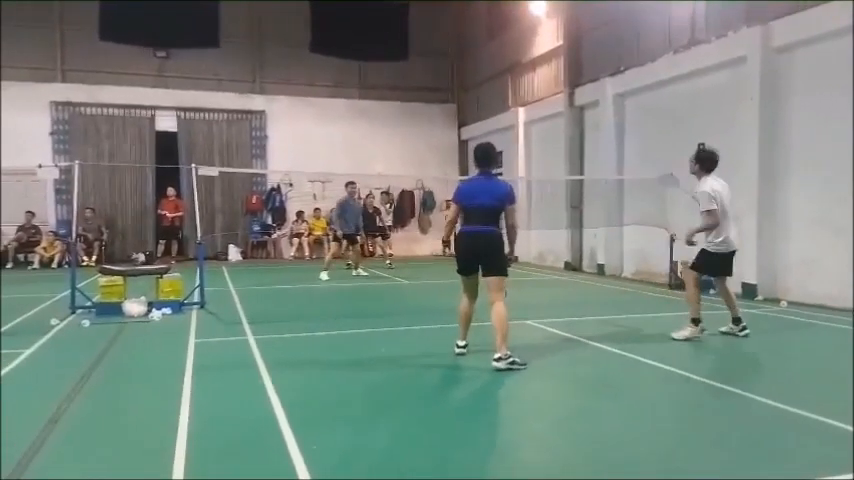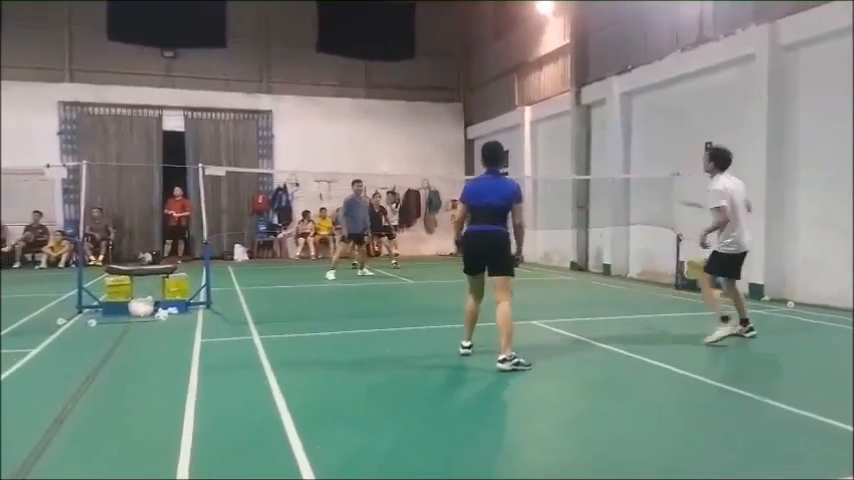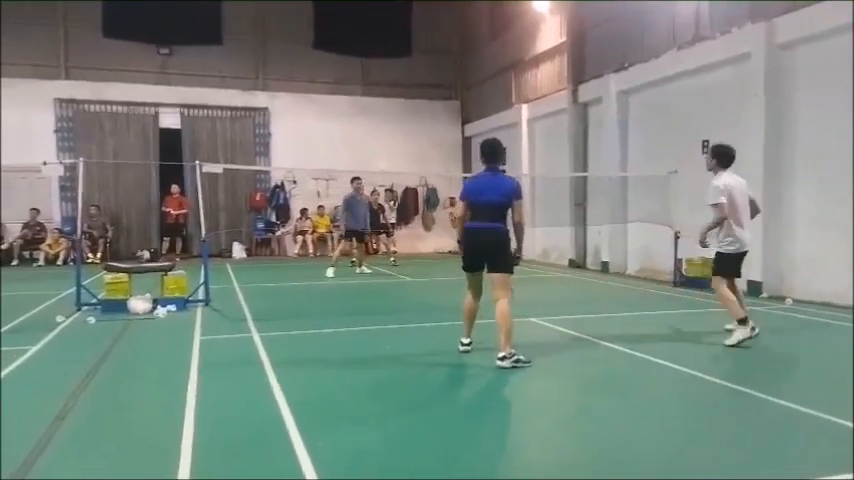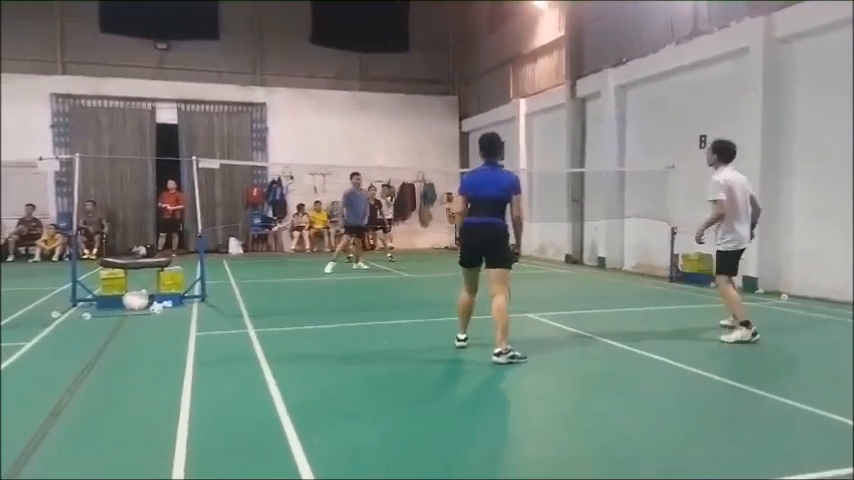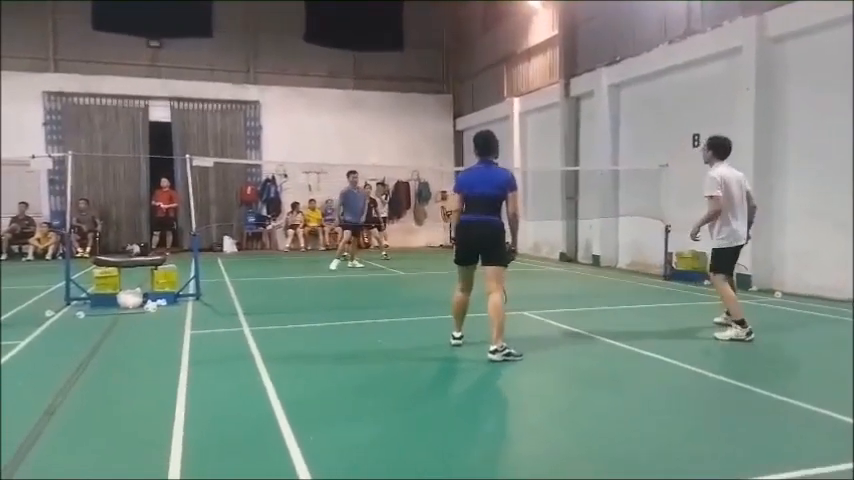
dt=0.1s
person 1, frame 1
left shoulder: (463, 187)
right shoulder: (505, 188)
left elbow: (452, 219)
right elbow: (511, 225)
left wrist: (445, 240)
right wrist: (511, 250)
left hip: (466, 241)
right hip: (491, 243)
left knee: (468, 294)
right knee: (497, 300)
left ankle: (461, 342)
right ankle: (501, 354)
person 1, frame 2
left shoulder: (471, 186)
right shoulder: (512, 187)
left elbow: (460, 219)
right elbow: (518, 224)
left wrist: (459, 242)
right wrist: (519, 251)
left hip: (472, 240)
right hip: (497, 242)
left knee: (474, 295)
right knee: (503, 300)
left ankle: (466, 342)
right ankle: (506, 356)
person 1, frame 3
left shoulder: (470, 183)
right shoulder: (512, 185)
left elbow: (461, 217)
right elbow: (518, 221)
left wrist: (461, 241)
right wrist: (519, 249)
left hip: (472, 238)
right hip: (497, 239)
left knee: (472, 292)
right knee: (502, 297)
left ankle: (465, 339)
right ankle: (505, 353)
person 1, frame 4
left shoulder: (468, 178)
right shoulder: (510, 179)
left elbow: (459, 212)
right elbow: (517, 216)
left wrist: (462, 239)
right wrist: (517, 245)
left hip: (471, 233)
right hip: (496, 234)
left knee: (468, 289)
right knee: (499, 293)
left ankle: (461, 335)
right ankle: (501, 349)
person 1, frame 5
left shoulder: (464, 176)
right shoulder: (506, 177)
left elbow: (455, 211)
right elbow: (513, 213)
left wrist: (457, 238)
right wrist: (513, 243)
left hip: (466, 231)
right hip: (492, 232)
left knee: (463, 287)
right knee: (495, 290)
left ankle: (456, 333)
right ankle: (497, 346)
person 2, frame 1
left shoulder: (705, 189)
right shoulder: (719, 182)
left elbow: (713, 221)
left wrist: (693, 232)
left hip: (716, 245)
right hip: (728, 244)
left knee: (690, 278)
right knee: (720, 283)
left ankle: (694, 325)
right ankle: (738, 324)
person 2, frame 2
left shoulder: (717, 187)
right shoulder: (736, 182)
left elbow: (724, 218)
right elbow: (747, 208)
left wrist: (705, 232)
left hip: (728, 245)
right hip: (741, 244)
left knee: (706, 282)
right knee: (730, 284)
left ankle: (725, 323)
right ankle: (745, 324)
person 2, frame 3
left shoulder: (718, 184)
right shoulder: (739, 181)
left elbow: (722, 215)
right elbow: (756, 209)
left wrist: (705, 230)
left hip: (729, 244)
right hip: (742, 242)
left knee: (719, 285)
right knee: (729, 282)
left ankle: (744, 326)
right ankle: (743, 323)
person 2, frame 4
left shoulder: (718, 179)
right shoulder: (741, 178)
left elbow: (720, 212)
right elbow: (757, 208)
left wrist: (702, 228)
right wrist: (751, 227)
left hip: (729, 240)
right hip: (741, 238)
left knee: (723, 282)
right knee: (727, 278)
left ankle: (746, 328)
right ankle: (737, 317)
person 2, frame 5
left shoulder: (714, 175)
right shoulder: (738, 174)
left elbow: (717, 208)
right elbow: (752, 205)
left wrist: (698, 225)
right wrist: (747, 227)
left hip: (725, 237)
right hip: (738, 235)
left knee: (719, 280)
right knee: (725, 276)
left ankle: (741, 327)
right ankle: (731, 314)
